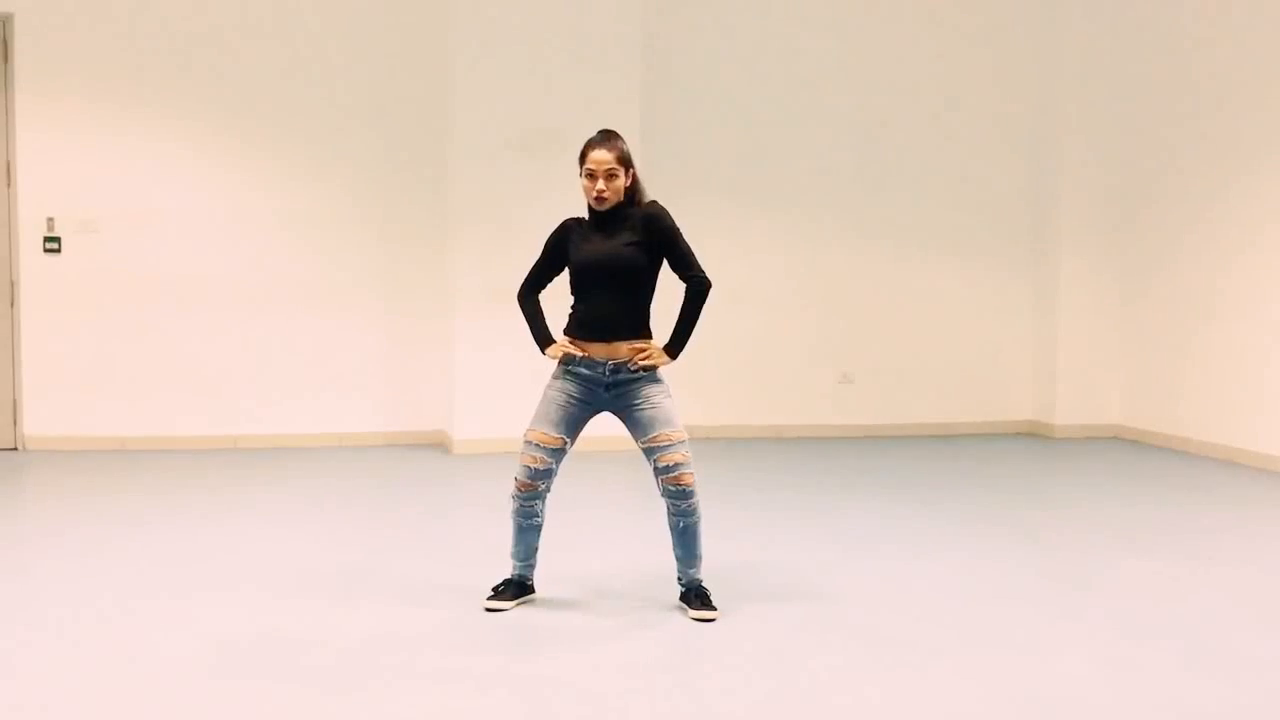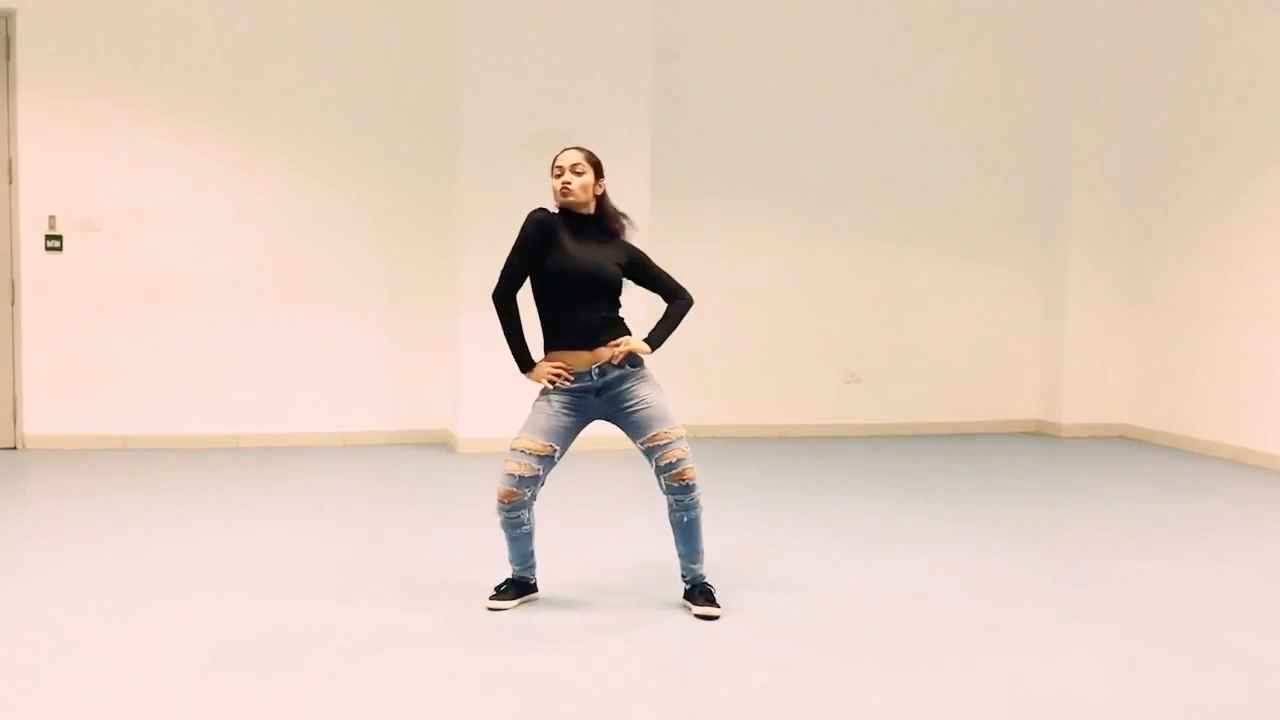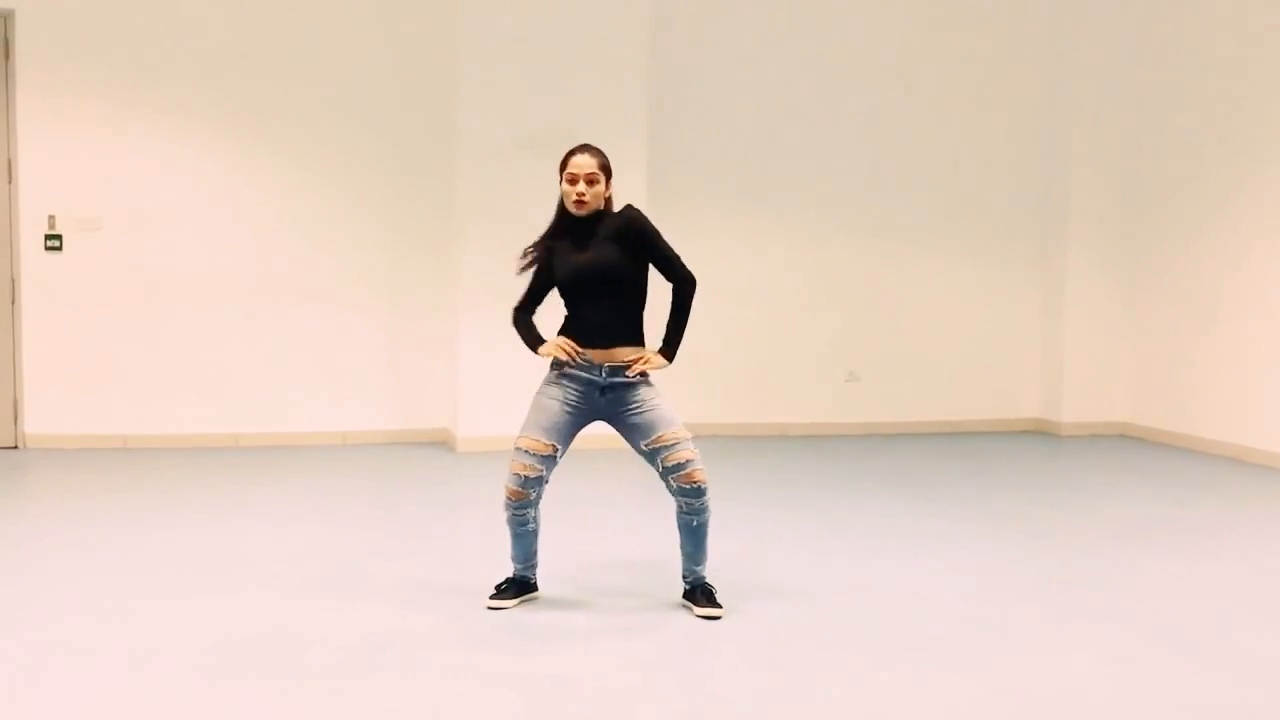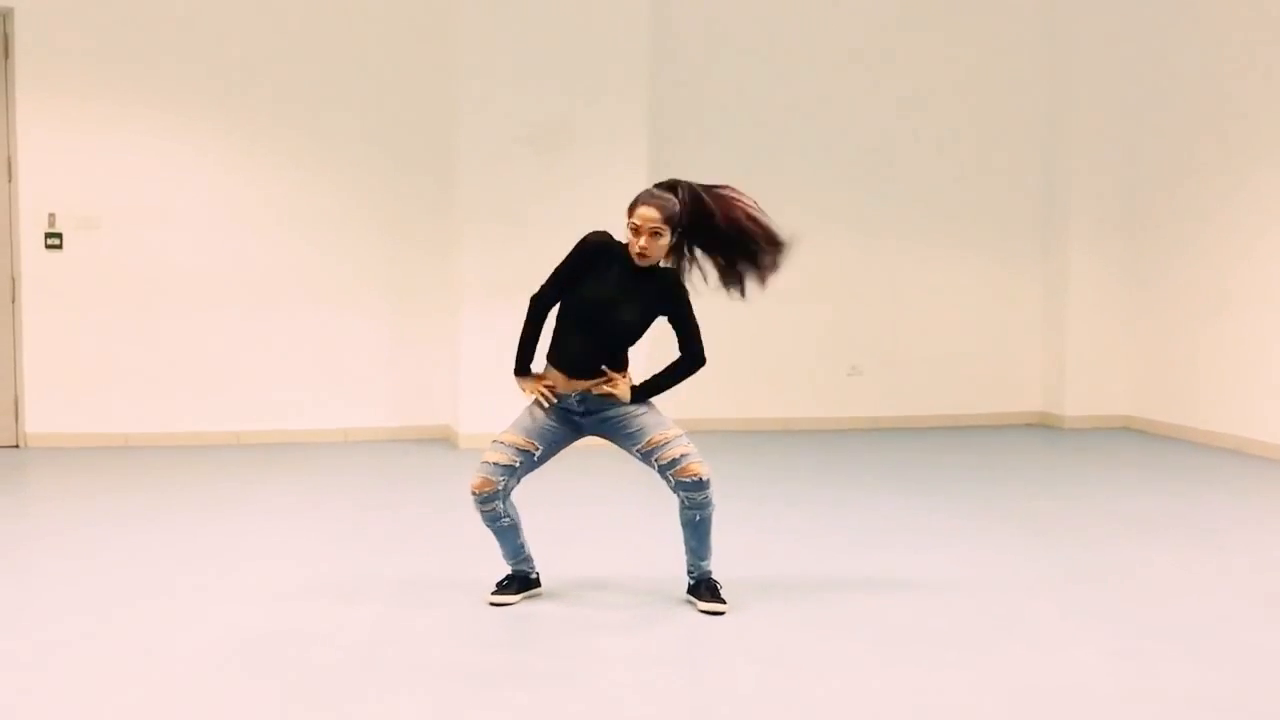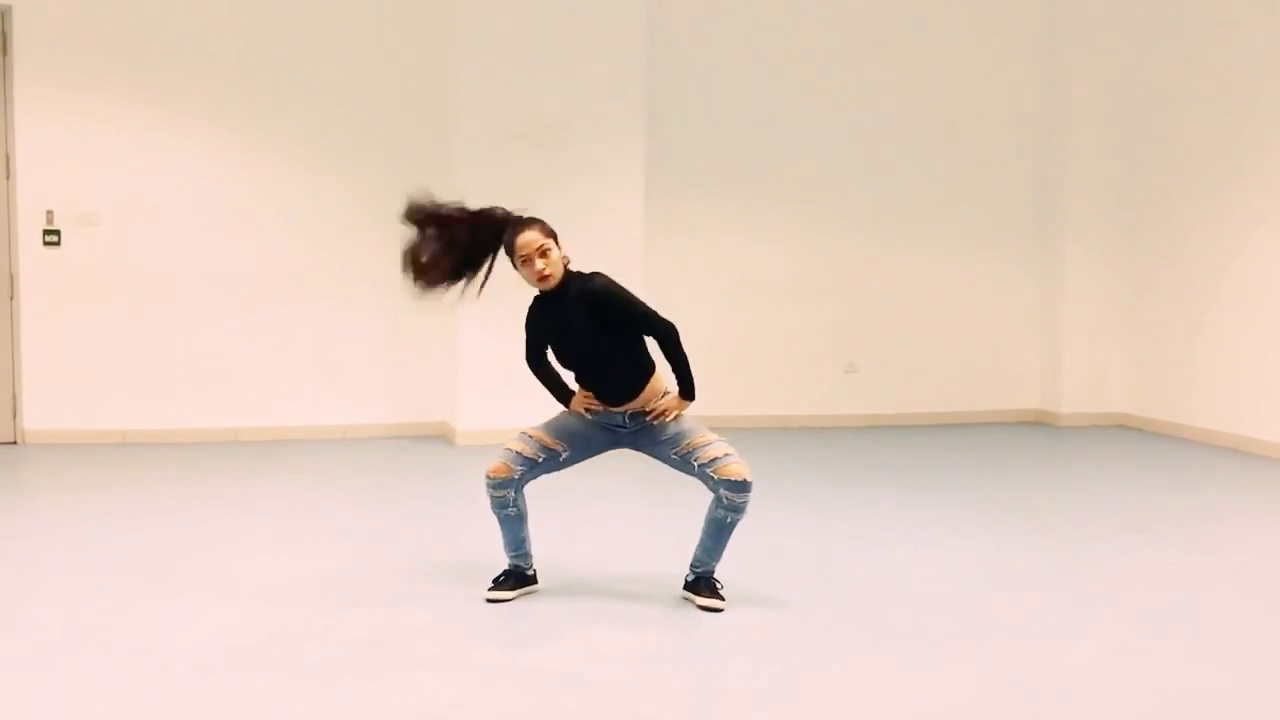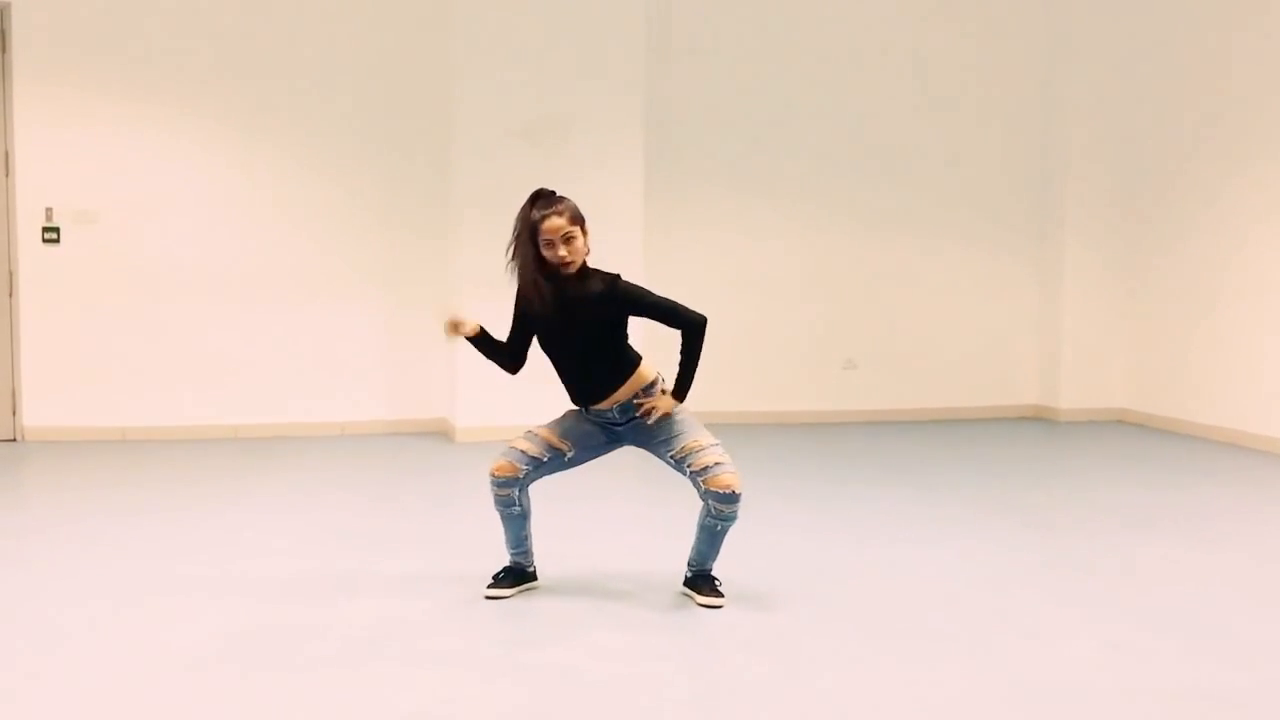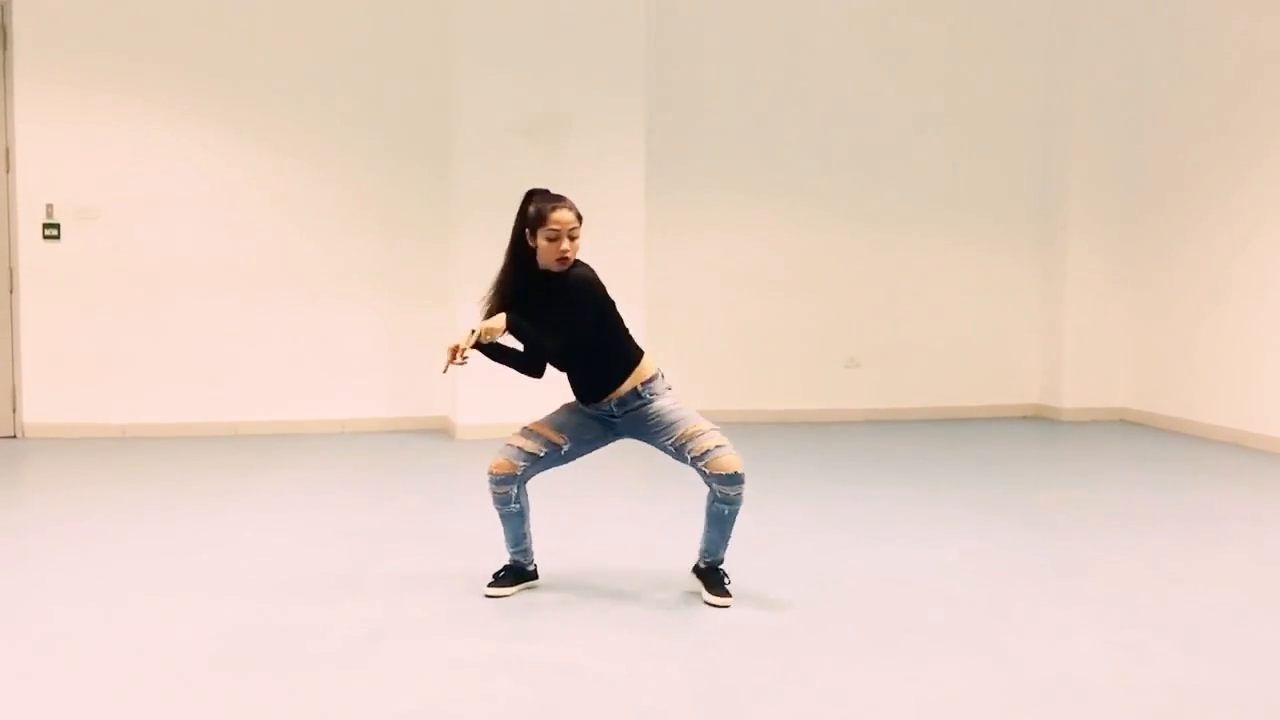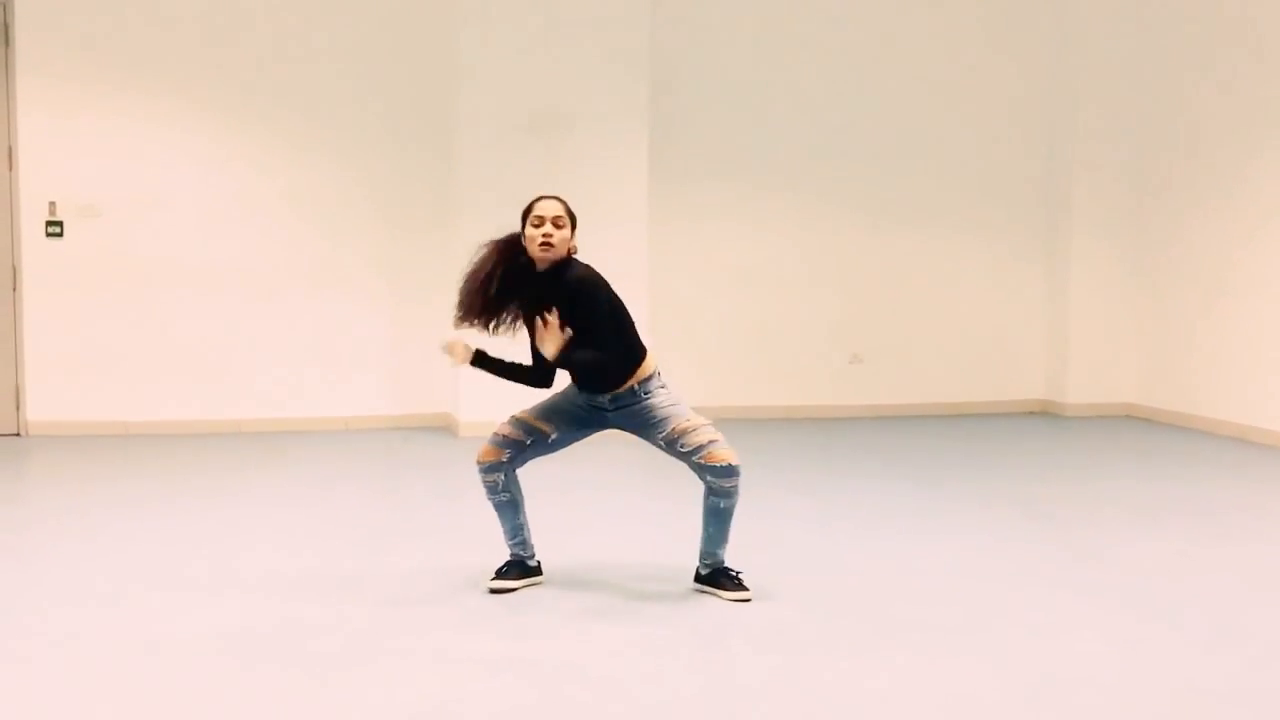
dt=0.5s
person 1, frame 1
left shoulder: (650, 219)
right shoulder: (571, 232)
left elbow: (698, 281)
right elbow: (528, 290)
left wrist: (672, 349)
right wrist: (546, 342)
left hip: (637, 376)
right hip: (575, 374)
left knee: (680, 482)
right knee: (529, 481)
left ankle: (691, 586)
right ankle: (521, 579)
person 1, frame 2
left shoulder: (619, 247)
right shoulder: (543, 226)
left elbow: (680, 296)
right elbow: (503, 294)
left wrist: (649, 342)
right wrist: (527, 364)
left hip: (625, 377)
right hip: (564, 387)
left knee: (682, 478)
right knee: (512, 492)
left ankle: (695, 582)
right ankle: (522, 577)
person 1, frame 3
left shoulder: (629, 226)
right shoulder: (556, 245)
left elbow: (684, 282)
right elbow: (521, 310)
left wrist: (666, 352)
right wrist: (540, 344)
left hip: (629, 383)
right hip: (568, 380)
left knee: (692, 481)
right knee: (520, 488)
left ankle: (696, 583)
right ankle: (524, 578)
person 1, frame 4
left shoulder: (669, 289)
right shoulder: (597, 249)
left elbow: (694, 357)
right elbow: (542, 301)
left wrist: (639, 391)
right wrist: (523, 371)
left hip: (617, 404)
right hip: (556, 402)
left knee: (695, 478)
right knee: (486, 488)
left ankle: (701, 581)
right ankle: (524, 573)
person 1, frame 5
left shoulder: (594, 289)
right shoulder: (539, 313)
left elbow: (663, 329)
left wrist: (686, 393)
right wrist: (567, 397)
left hip: (654, 415)
right hip: (593, 419)
left knee: (736, 481)
right knee: (501, 475)
left ankle: (700, 576)
right ankle: (521, 569)
person 1, frame 6
left shoulder: (610, 290)
right shoulder: (533, 291)
left elbow: (695, 322)
right elbow: (513, 360)
left wrist: (678, 393)
right wrist: (473, 333)
left hip: (648, 409)
right hip: (592, 419)
left knee: (725, 487)
right knee: (504, 472)
left ankle: (698, 573)
right ankle: (521, 567)
person 1, frame 7
left shoulder: (581, 281)
right shoulder: (526, 291)
left elbow: (563, 352)
right elbow: (535, 365)
left wrist: (509, 322)
right wrist: (479, 341)
left hip: (645, 400)
right hip: (592, 411)
left knee: (727, 472)
right knee: (504, 470)
left ankle: (709, 565)
right ankle: (522, 564)
person 1, frame 8
left shoulder: (584, 282)
right shoulder: (528, 291)
left elbow: (614, 360)
right elbow: (542, 376)
left wrist: (561, 351)
right wrist: (477, 357)
left hip: (638, 392)
right hip: (584, 400)
left knee: (722, 465)
right knee: (492, 457)
left ankle: (711, 567)
right ankle: (524, 560)
